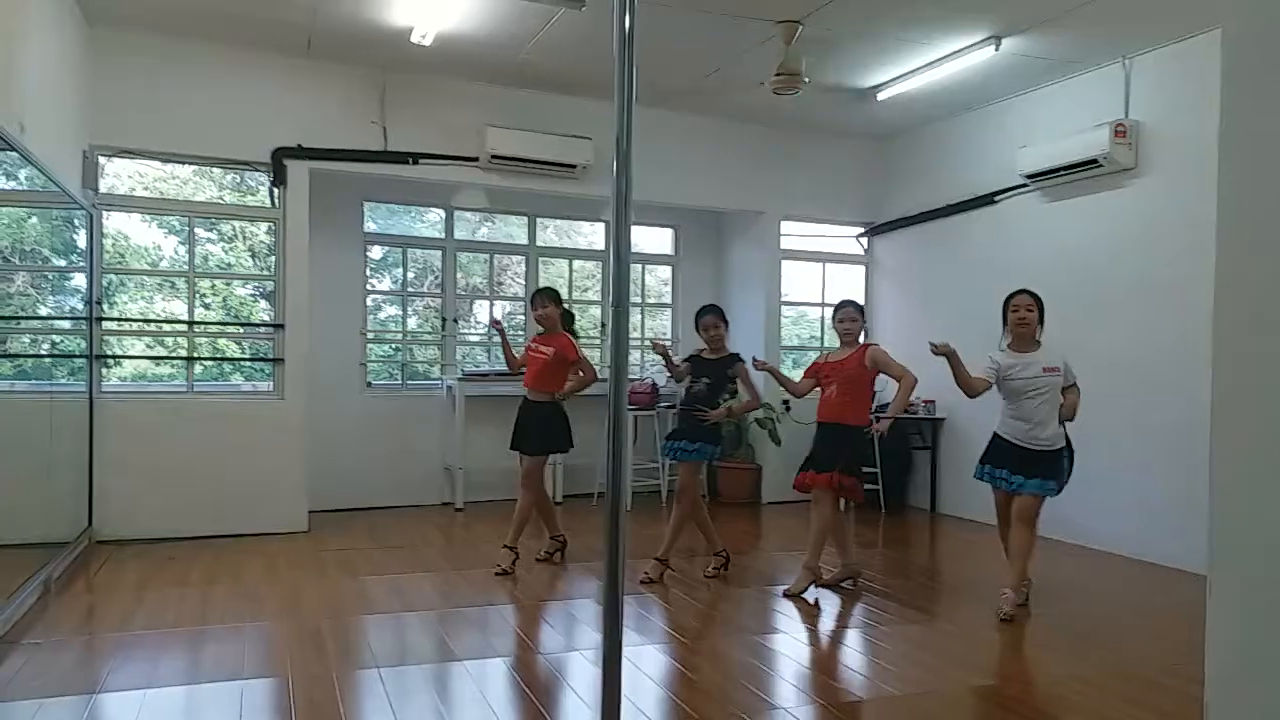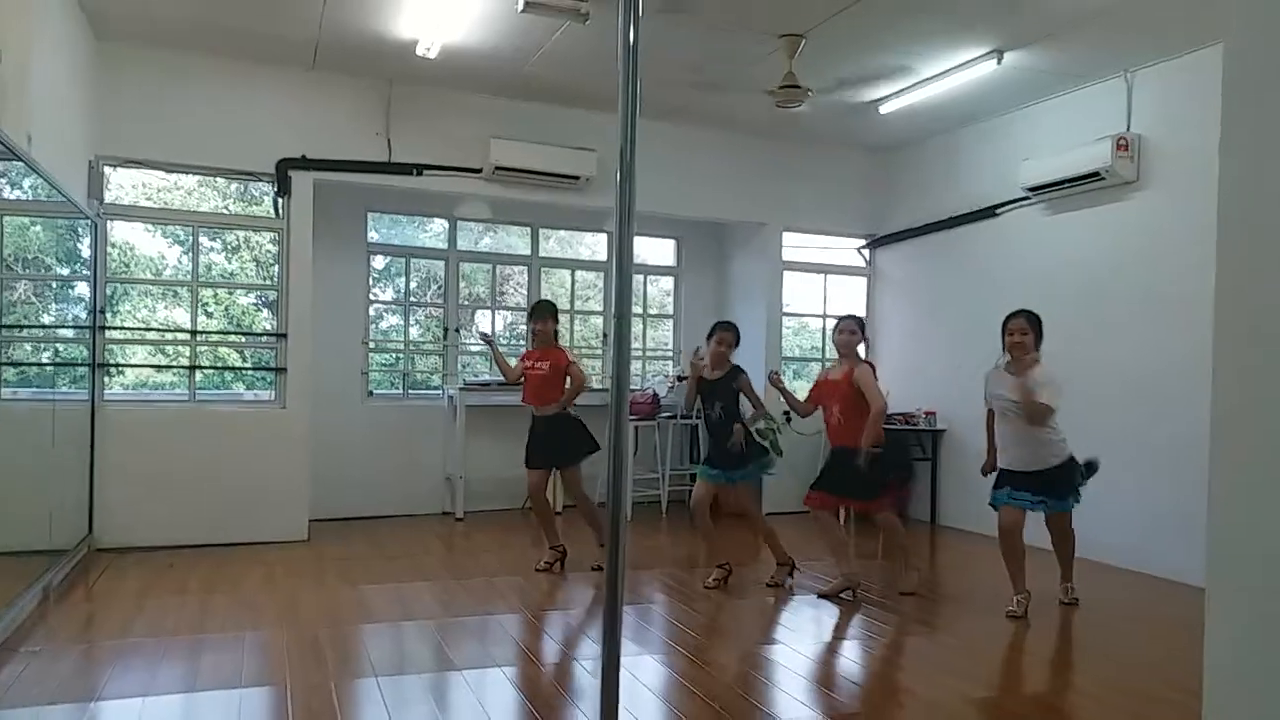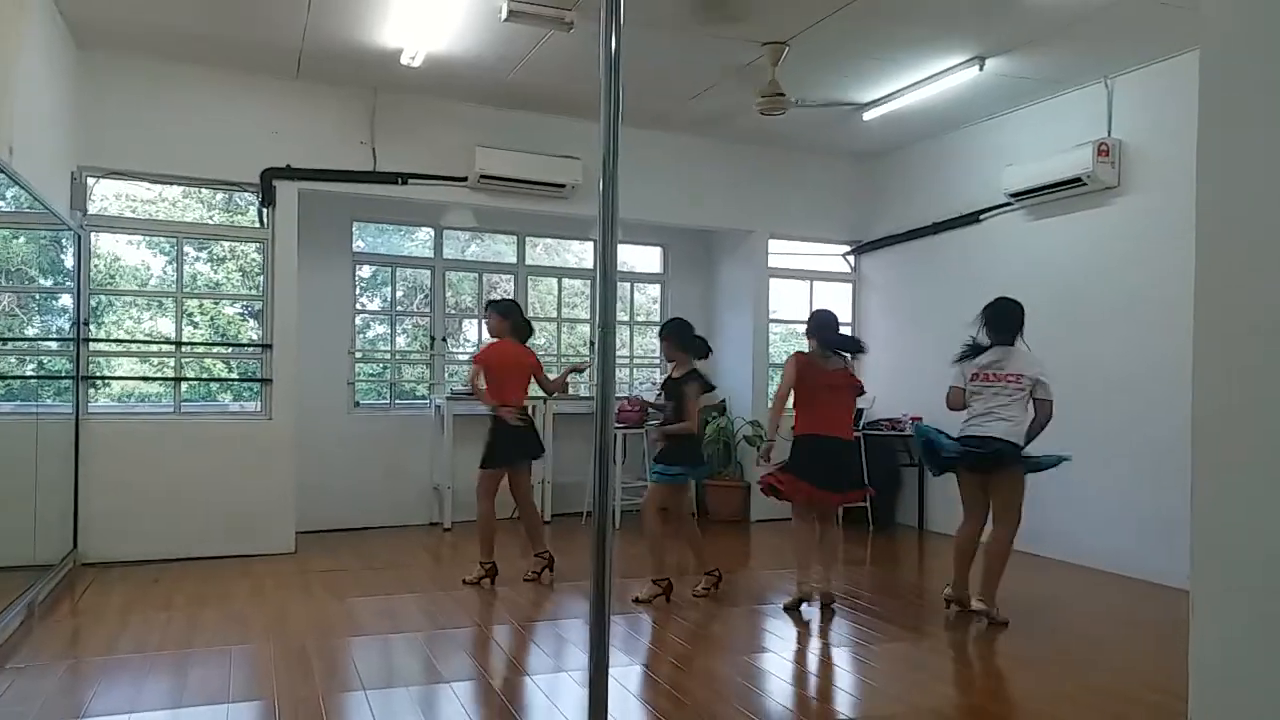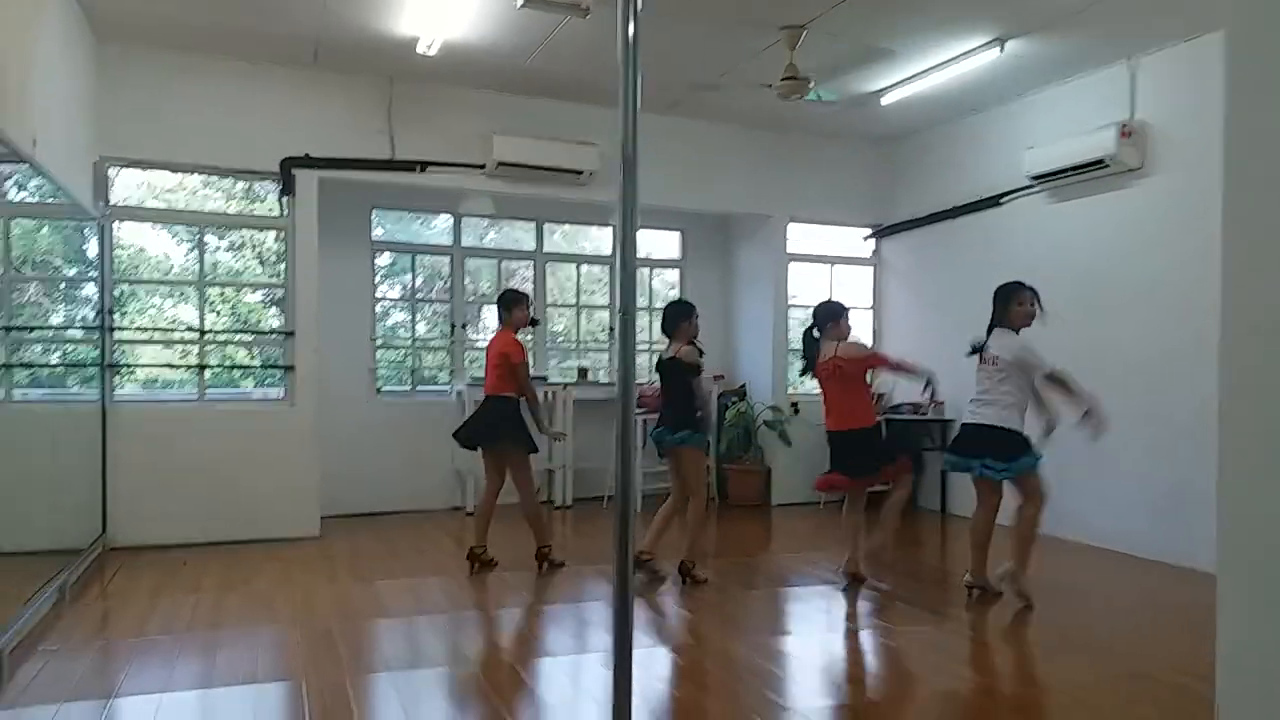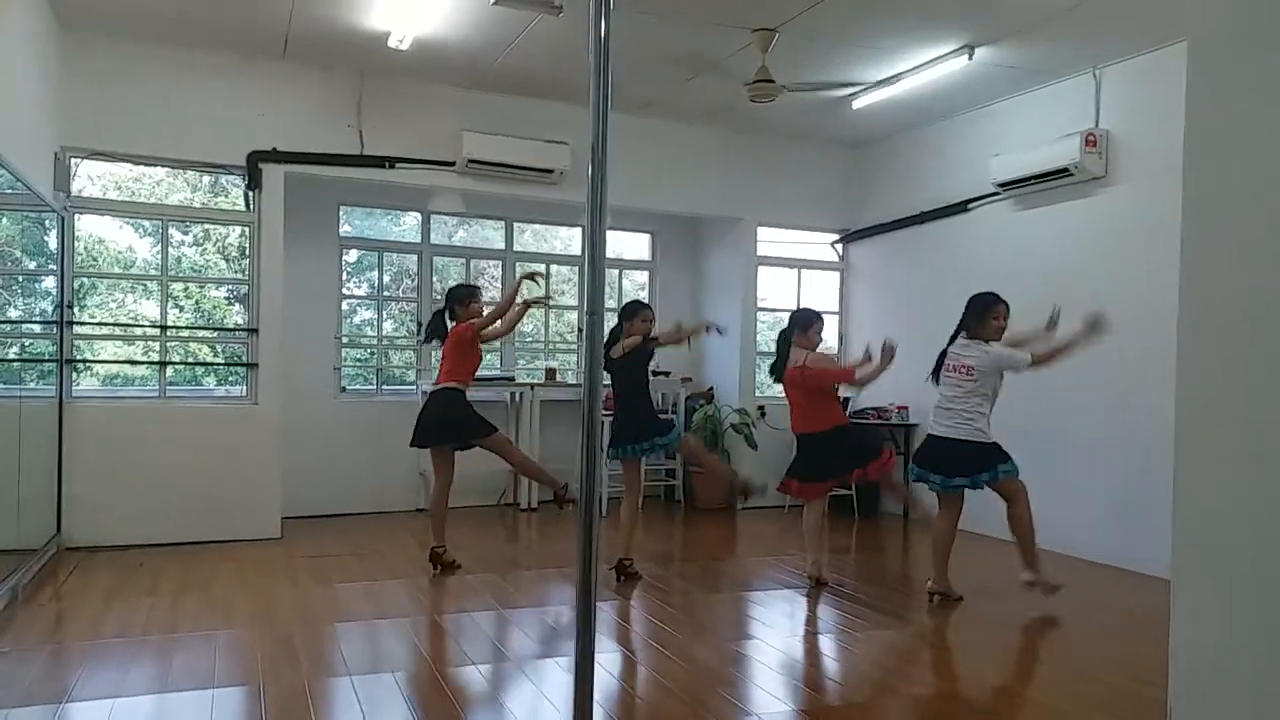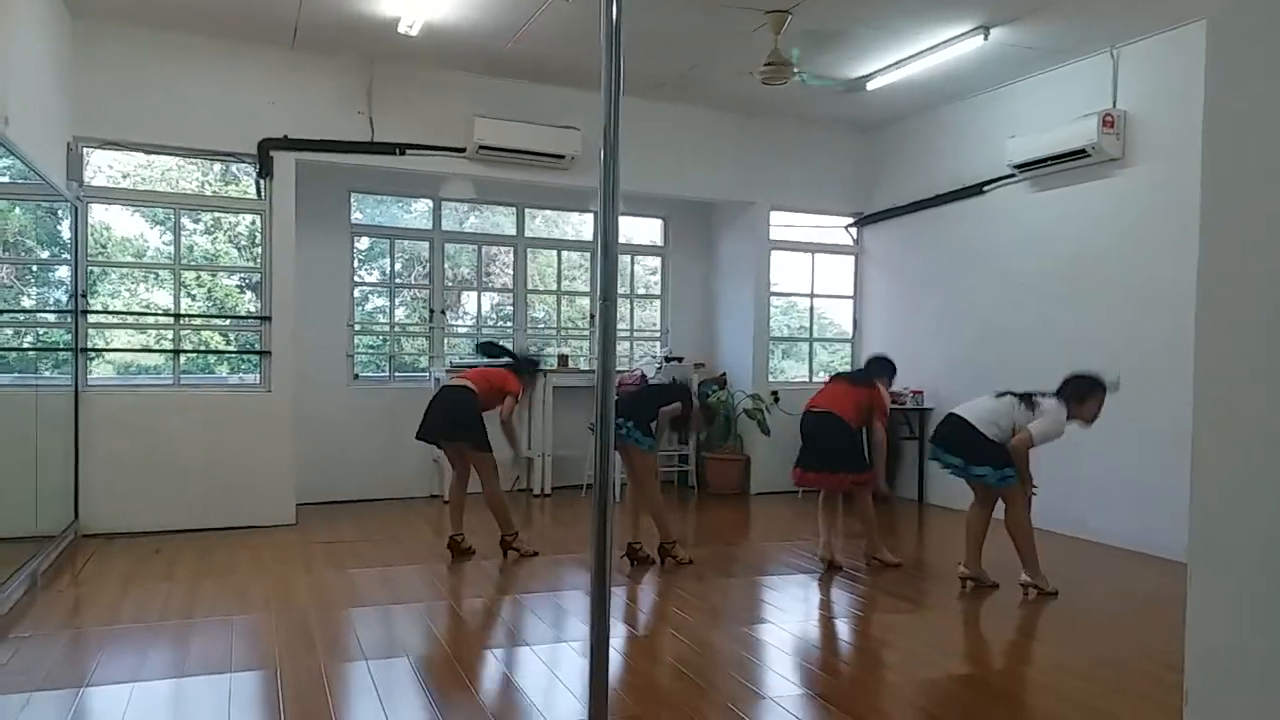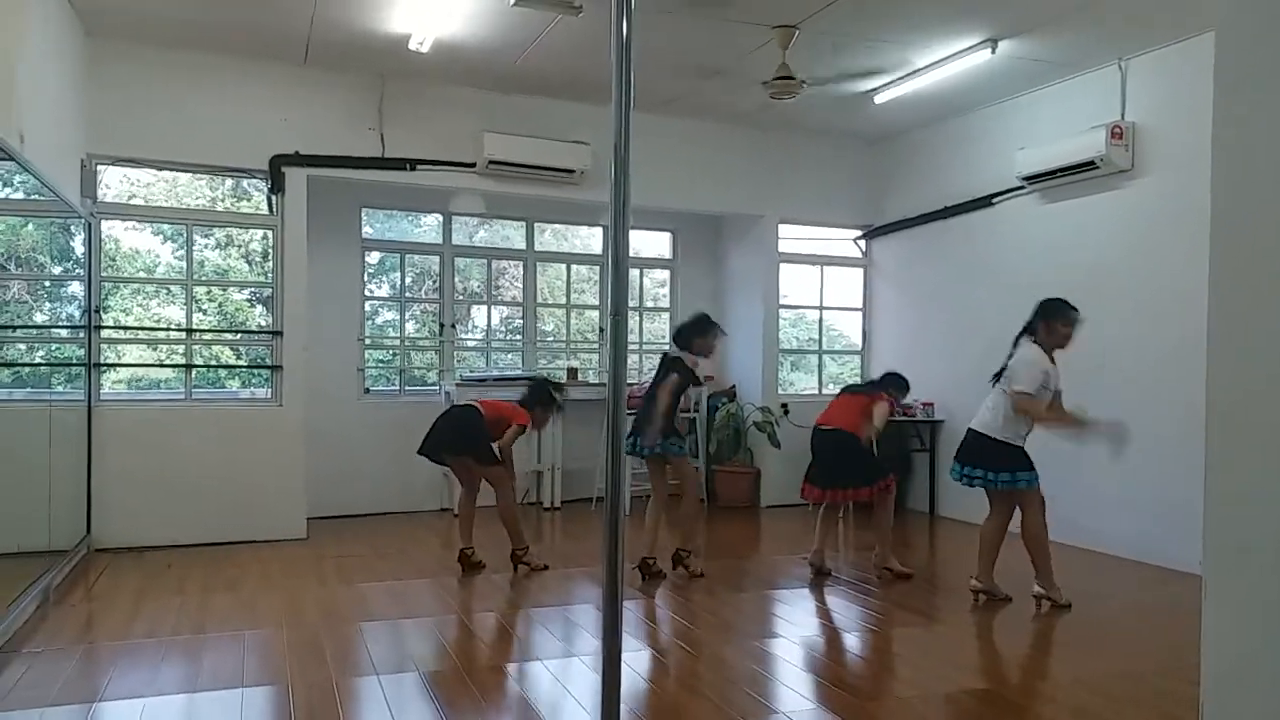
dt=0.5s
person 1, frame 1
left shoulder: (1057, 358)
right shoulder: (1000, 360)
left elbow: (1072, 388)
right elbow: (973, 389)
left wrist: (1071, 403)
right wrist: (951, 357)
left hip: (1046, 450)
right hip: (1007, 445)
left knee: (1023, 515)
right knee: (1005, 514)
left ankle: (1011, 588)
right ankle: (1020, 580)
person 1, frame 2
left shoulder: (1044, 377)
right shoulder: (994, 374)
left elbow: (1039, 418)
left wrist: (1023, 378)
right wrist: (990, 454)
left hip: (1051, 466)
right hip: (1012, 468)
left knee: (1058, 530)
right knee: (1008, 527)
left ankle: (1066, 580)
right ankle: (1020, 593)
person 1, frame 3
left shoulder: (969, 359)
right shoulder: (1032, 364)
left elbow: (953, 402)
right elbow: (1045, 413)
right wrist: (1023, 438)
left hip: (968, 444)
right hip: (1006, 448)
left knee: (973, 519)
right knee: (1006, 524)
left ankle: (957, 589)
right ankle: (985, 599)
person 1, frame 4
left shoulder: (992, 342)
right shoulder: (1020, 346)
right elbow: (1054, 377)
left wrist: (1045, 410)
right wrist: (1087, 403)
left hip: (972, 430)
right hip: (1000, 434)
left knee: (987, 502)
right knee: (1033, 497)
left ankle: (977, 575)
right ankle: (1015, 569)
person 1, frame 5
left shoulder: (958, 345)
right shoulder: (993, 355)
right elbow: (1040, 358)
left wrist: (1040, 333)
right wrist: (1081, 336)
left hip: (938, 442)
right hip: (971, 445)
left knee: (949, 508)
right knee: (1016, 495)
left ankle: (939, 580)
right ankle: (1032, 571)
person 1, frame 6
left shoulder: (1048, 406)
right shoulder: (1057, 420)
left elbow: (1016, 441)
right elbow: (1018, 445)
left wrist: (1023, 479)
right wrist: (1024, 483)
left hip: (955, 425)
right hip: (972, 435)
left knee: (986, 496)
right knee: (1016, 499)
left ankle: (971, 566)
right ankle: (1032, 573)
person 1, frame 7
left shoulder: (1045, 362)
right shoulder: (1031, 358)
left elbow: (1056, 411)
right elbow: (1023, 407)
left wrist: (1093, 425)
right wrist: (1086, 424)
left hip: (987, 441)
right hip: (994, 442)
left knee: (1002, 508)
right knee: (1033, 506)
left ankle: (983, 578)
right ankle: (1046, 583)
person 2, frame 1
left shoulder: (870, 353)
right shoulder: (824, 359)
left elbow: (908, 378)
right elbow: (799, 390)
left wrist: (888, 417)
right wrist: (773, 371)
left hip: (851, 434)
right hip: (825, 433)
left knee: (822, 496)
right knee: (826, 500)
left ankle: (810, 568)
right ankle: (848, 565)
person 2, frame 2
left shoulder: (861, 370)
right shoulder: (825, 376)
left elbow: (878, 407)
right elbow: (805, 410)
left wrist: (866, 446)
right wrist: (783, 390)
left hip: (867, 455)
right hip: (840, 454)
left knee: (883, 515)
right knee: (822, 511)
left ankle: (907, 568)
right ankle: (847, 575)
person 2, frame 3
left shoulder: (798, 361)
right shoulder: (848, 368)
left elbow: (780, 398)
left wrist: (770, 437)
left hip: (810, 445)
right hip: (843, 447)
left knee: (803, 514)
right knee: (828, 517)
left ankle: (802, 584)
right ankle: (825, 584)
person 2, frame 4
left shoulder: (816, 356)
right shoulder: (850, 350)
right elbow: (891, 364)
left wrist: (873, 395)
right wrist: (925, 375)
left hip: (837, 434)
right hip: (861, 433)
left knee: (855, 497)
right knee: (903, 480)
left ankle: (852, 563)
right ankle: (880, 542)
person 2, frame 5
left shoulder: (785, 363)
right shoulder: (817, 361)
right elbow: (858, 379)
left wrist: (861, 363)
right wrist: (883, 363)
left hip: (807, 439)
right hip: (834, 434)
left knee: (815, 502)
right knee: (881, 463)
left ankle: (814, 566)
person 2, frame 6
left shoulder: (840, 381)
right shoulder: (879, 394)
right elbow: (878, 438)
right wrist: (880, 479)
left hip: (811, 421)
right hip: (836, 426)
left knee: (830, 487)
right knee: (862, 487)
left ankle: (827, 546)
right ankle: (874, 547)
person 2, frame 7
left shoulder: (854, 394)
right shoulder: (883, 400)
right elbow: (879, 415)
right wrist: (874, 428)
left hip: (821, 437)
right hip: (844, 439)
left knee: (833, 498)
right knee: (885, 491)
left ankle: (817, 554)
right ankle: (884, 557)
person 3, frame 1
left shoulder: (734, 362)
right shoulder: (696, 357)
left elbow: (754, 400)
right elbow: (678, 374)
left wrist: (726, 411)
right wrist: (666, 357)
left hip: (703, 431)
right hip: (685, 428)
left knee: (684, 493)
right knee: (690, 495)
left ankle: (662, 559)
right ankle: (719, 551)
person 3, frame 2
left shoulder: (736, 375)
right shoulder: (699, 372)
left elbow: (759, 409)
right elbow: (688, 406)
left wrist: (742, 425)
right wrist: (694, 374)
left hip: (739, 451)
right hip: (715, 452)
left knee: (751, 513)
right knee: (698, 505)
left ankle: (784, 562)
right ankle: (722, 565)
person 3, frame 3
left shoulder: (691, 379)
right shoulder: (676, 373)
left elbow: (691, 425)
left wrist: (661, 431)
right wrist: (647, 404)
left hip: (681, 454)
right hip: (672, 452)
left knee: (649, 508)
right knee: (680, 514)
left ankle: (660, 579)
right ankle: (709, 571)
person 3, frame 4
left shoulder: (663, 355)
right shoulder: (689, 353)
right elbow: (699, 398)
right wrist: (707, 419)
left hip: (666, 427)
right hip: (686, 427)
left knee: (678, 496)
right knee: (698, 497)
left ankle: (645, 552)
right ankle: (688, 564)
person 3, frame 5
left shoulder: (612, 352)
right shoulder: (635, 345)
right elbow: (675, 337)
right wrist: (702, 326)
left hip: (623, 432)
right hip: (647, 426)
left knee: (631, 494)
right knee: (699, 452)
left ankle: (625, 562)
right ankle: (739, 485)
person 3, frame 6
left shoulder: (676, 393)
right shoulder: (688, 404)
right elbow: (664, 413)
right wrist: (654, 450)
left hip: (619, 415)
right hip: (634, 421)
left knee: (635, 482)
right knee: (650, 488)
left ankle: (634, 545)
right ankle: (668, 543)
person 3, frame 7
left shoulder: (675, 356)
right shoulder: (686, 363)
right elbow: (665, 391)
right wrist: (657, 429)
left hip: (642, 428)
right hip: (655, 431)
left knee: (659, 494)
right knee: (692, 488)
left ankle: (649, 559)
right ankle: (683, 552)
person 4, frame 1
left shoulder: (565, 342)
right shoulder: (536, 340)
left elbow: (590, 375)
right elbow: (514, 365)
left wrist: (562, 393)
right wrist: (502, 335)
left hip: (546, 413)
right hip: (529, 410)
left knee: (528, 481)
right knee: (533, 481)
left ankle: (510, 548)
right ankle: (556, 538)
person 4, frame 2
left shoulder: (558, 354)
right shoulder: (528, 355)
left elbow: (580, 381)
right elbow: (511, 377)
left wrist: (562, 404)
right wrist: (493, 347)
left hip: (560, 427)
right hip: (539, 427)
left knee: (575, 493)
right knee: (534, 491)
left ankle: (605, 544)
right ankle: (556, 548)
person 4, frame 3
left shoulder: (490, 350)
right shoulder: (525, 353)
left elbow: (474, 383)
right elbow: (551, 389)
left wrist: (496, 408)
right wrist: (569, 371)
left hip: (505, 428)
right hip: (520, 426)
left knee: (484, 495)
right knee: (522, 495)
left ankle: (487, 564)
right ankle: (541, 555)
person 4, frame 4
left shoulder: (498, 341)
right shoulder: (513, 344)
right elbow: (526, 388)
right wrist: (542, 425)
left hip: (489, 413)
right hip: (503, 414)
left knee: (493, 483)
right knee: (525, 484)
left ankle: (478, 549)
right ankle: (544, 549)
person 4, frame 5
left shoulder: (469, 336)
right shoulder: (463, 332)
left elbow: (502, 329)
right elbow: (498, 313)
left wrist: (525, 305)
right wrist: (520, 280)
left hip: (438, 408)
right hip: (451, 405)
left knee: (442, 480)
right knee: (509, 450)
left ankle: (439, 549)
right ankle: (559, 490)
person 4, frame 6
left shoulder: (494, 376)
right shoulder: (513, 383)
right elbow: (505, 418)
right wrist: (516, 447)
left hip: (440, 403)
right hip: (461, 405)
left knee: (461, 472)
right knee: (489, 476)
left ankle: (457, 538)
right ankle: (510, 537)
person 4, frame 7
left shoulder: (508, 411)
right shoulder: (523, 416)
right elbow: (504, 444)
right wrist: (510, 479)
left hip: (446, 425)
right hip: (466, 426)
left knee: (470, 486)
right knee: (502, 486)
left ankle: (467, 552)
right ankle: (520, 550)
